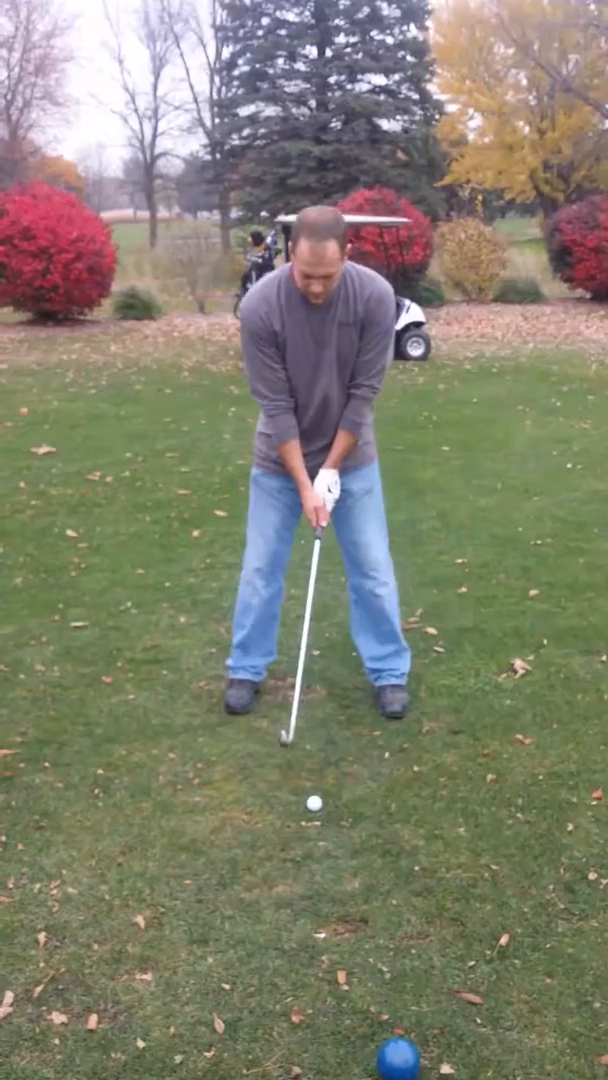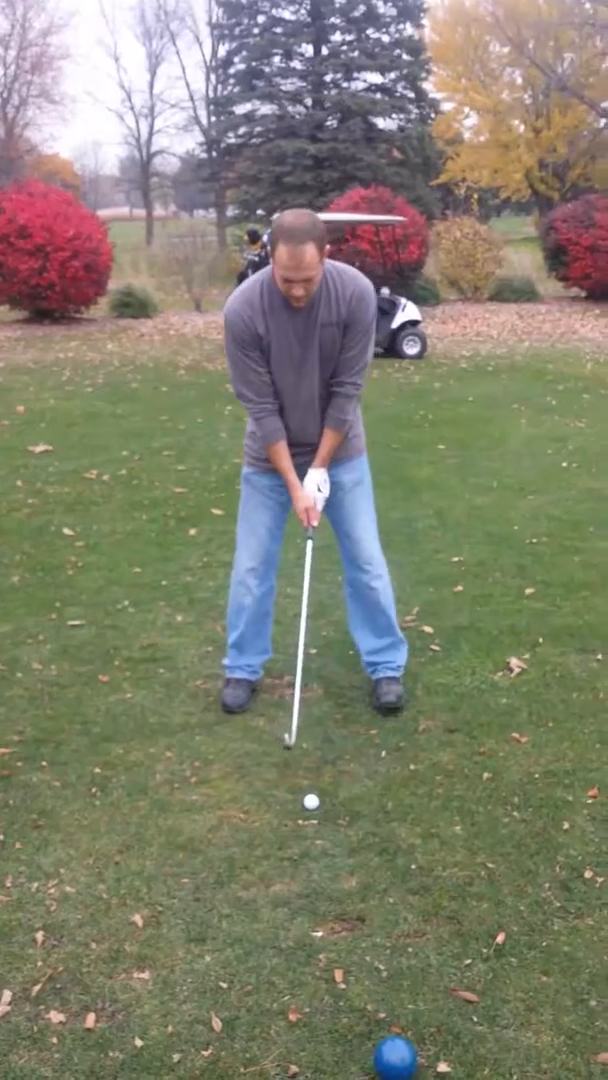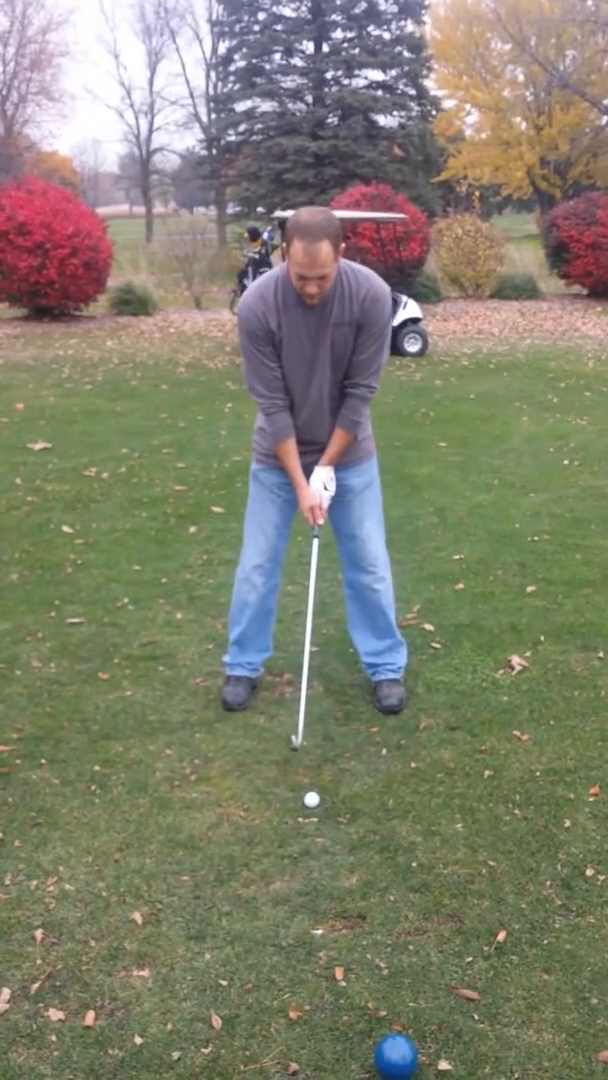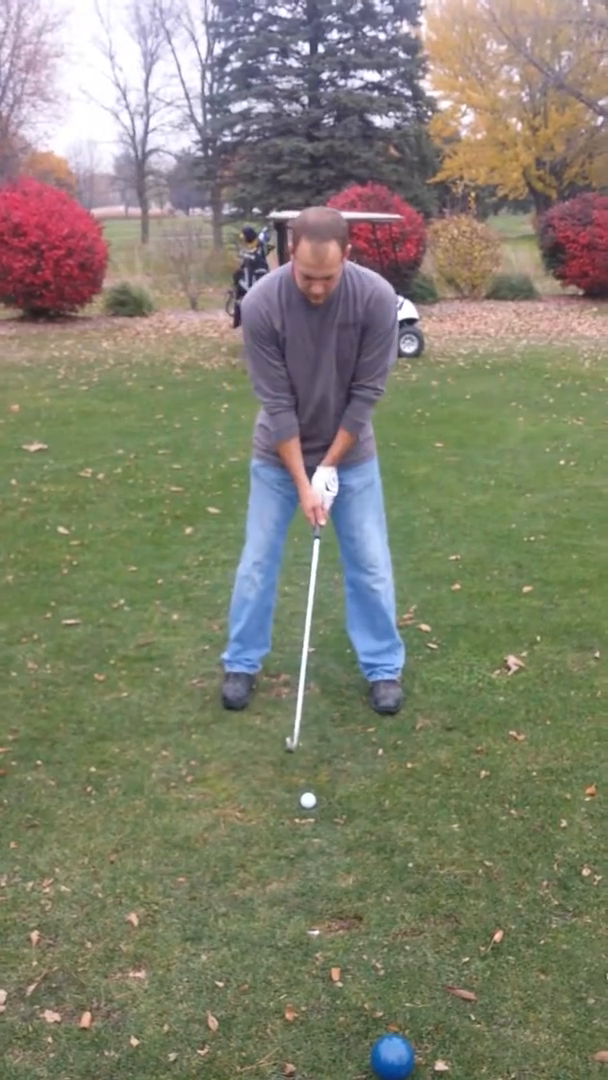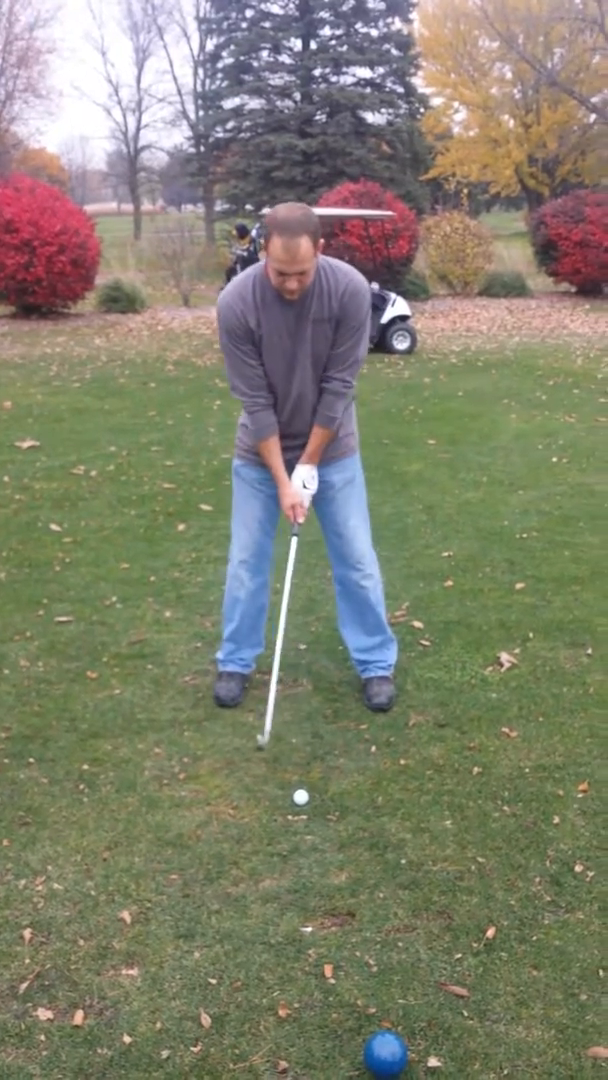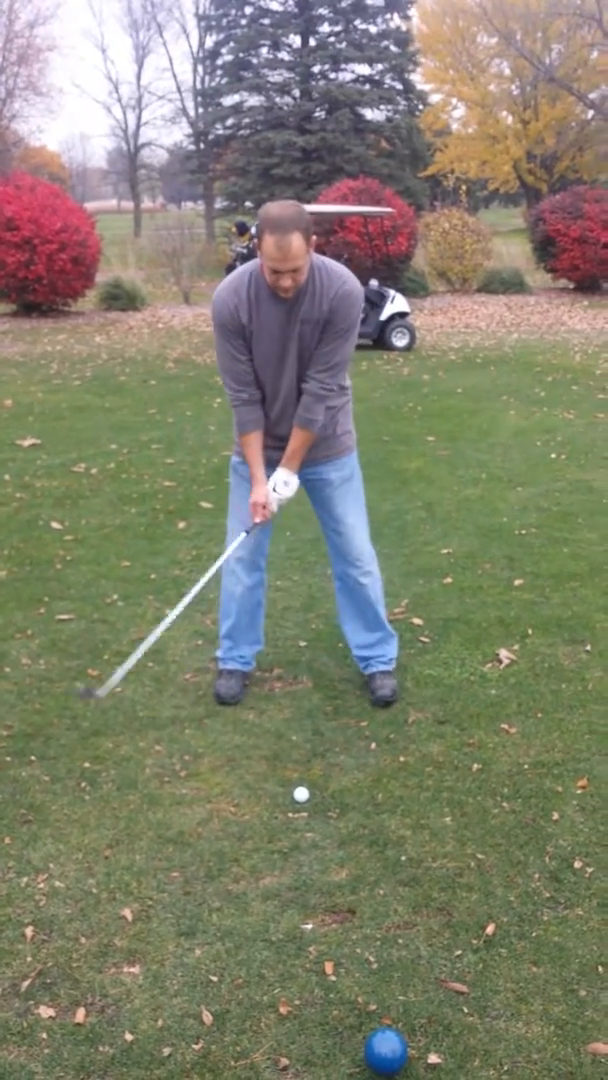
dt=0.2s
person 1, frame 1
left shoulder: (375, 296)
right shoulder: (260, 304)
left elbow: (365, 391)
right elbow: (275, 403)
left wrist: (332, 469)
right wrist: (304, 484)
left hip: (350, 453)
right hip: (280, 455)
left knee: (372, 566)
right knee: (261, 565)
left ankle: (389, 671)
right ankle: (246, 668)
person 1, frame 2
left shoulder: (356, 293)
right shoulder: (242, 310)
left elbow: (347, 388)
right elbow: (260, 406)
left wrist: (319, 467)
right wrist: (293, 483)
left hip: (340, 450)
right hip: (270, 454)
left knee: (365, 559)
right knee: (253, 564)
left ankle: (385, 664)
right ankle: (242, 667)
person 1, frame 3
left shoulder: (371, 294)
right shoulder: (256, 305)
left elbow: (360, 390)
right elbow: (271, 402)
left wrist: (327, 466)
right wrist: (299, 482)
left hip: (348, 449)
right hip: (278, 452)
left knee: (369, 561)
right knee: (258, 561)
left ankle: (385, 666)
right ankle: (242, 665)
person 1, frame 4
left shoulder: (376, 297)
right shoulder: (260, 303)
left elbow: (367, 391)
right elbow: (275, 401)
left wrist: (330, 467)
right wrist: (303, 482)
left hip: (350, 451)
right hip: (280, 451)
left knee: (370, 561)
right knee: (259, 559)
left ankle: (382, 667)
right ankle: (242, 663)
person 1, frame 5
left shoulder: (351, 289)
right shoulder: (236, 302)
left elbow: (340, 385)
right elbow: (254, 401)
left wrist: (309, 464)
right wrist: (282, 480)
left hip: (331, 445)
right hip: (262, 449)
left knee: (356, 556)
right knee: (247, 557)
left ankle: (375, 663)
right ankle: (235, 661)
person 1, frame 6
left shoulder: (343, 291)
right shoulder: (230, 299)
left elbow: (322, 389)
right elbow: (242, 397)
left wrist: (291, 469)
right wrist: (258, 478)
left hip: (326, 444)
right hip: (257, 444)
left knee: (354, 552)
right knee: (244, 553)
left ankle: (377, 658)
right ankle: (235, 658)
